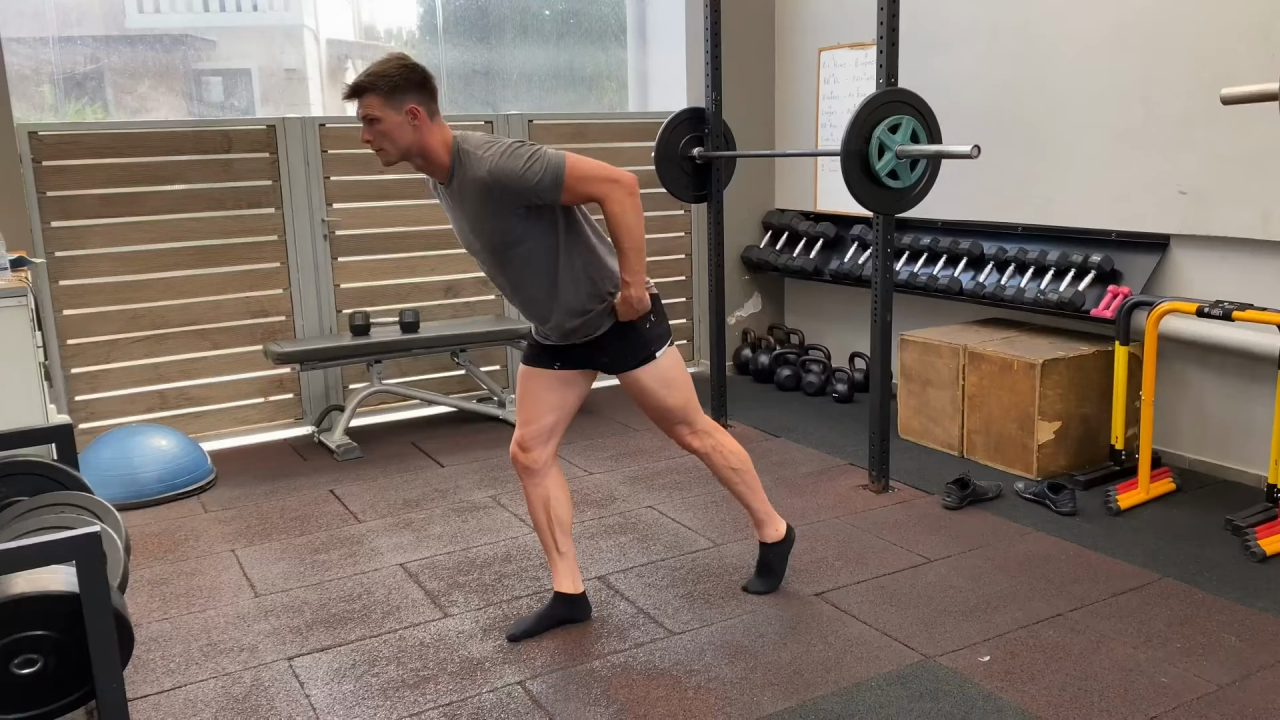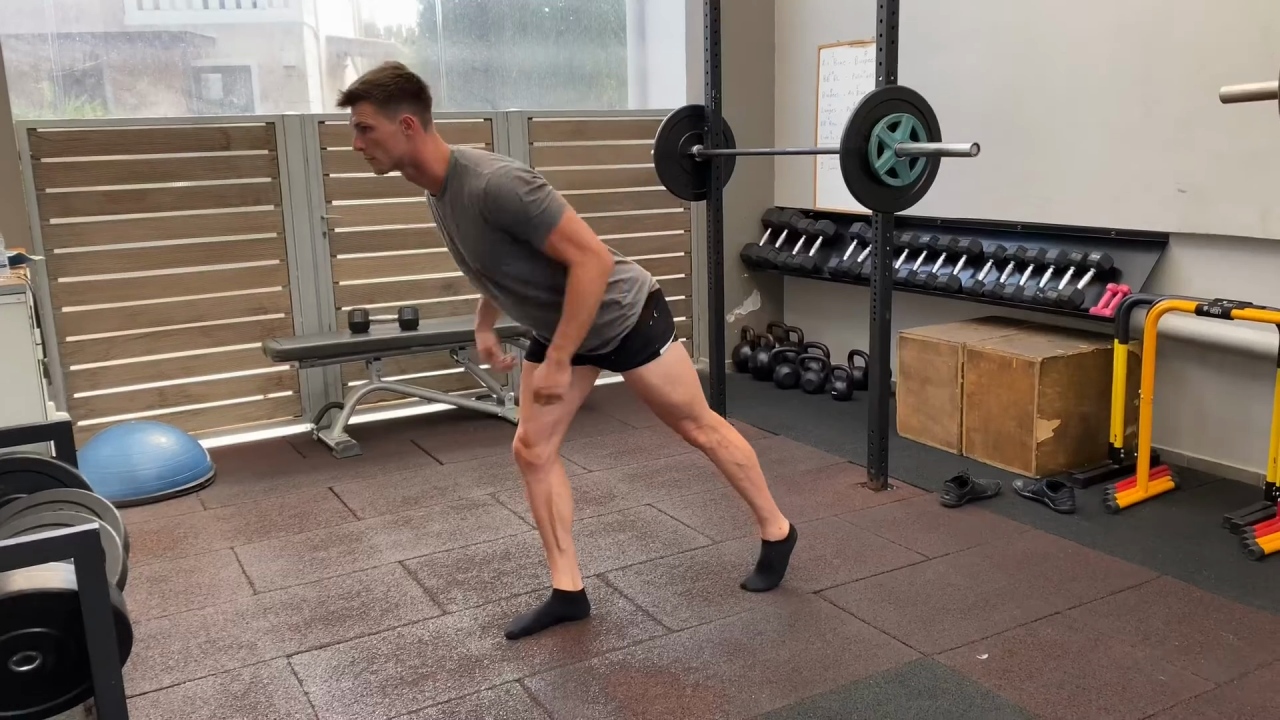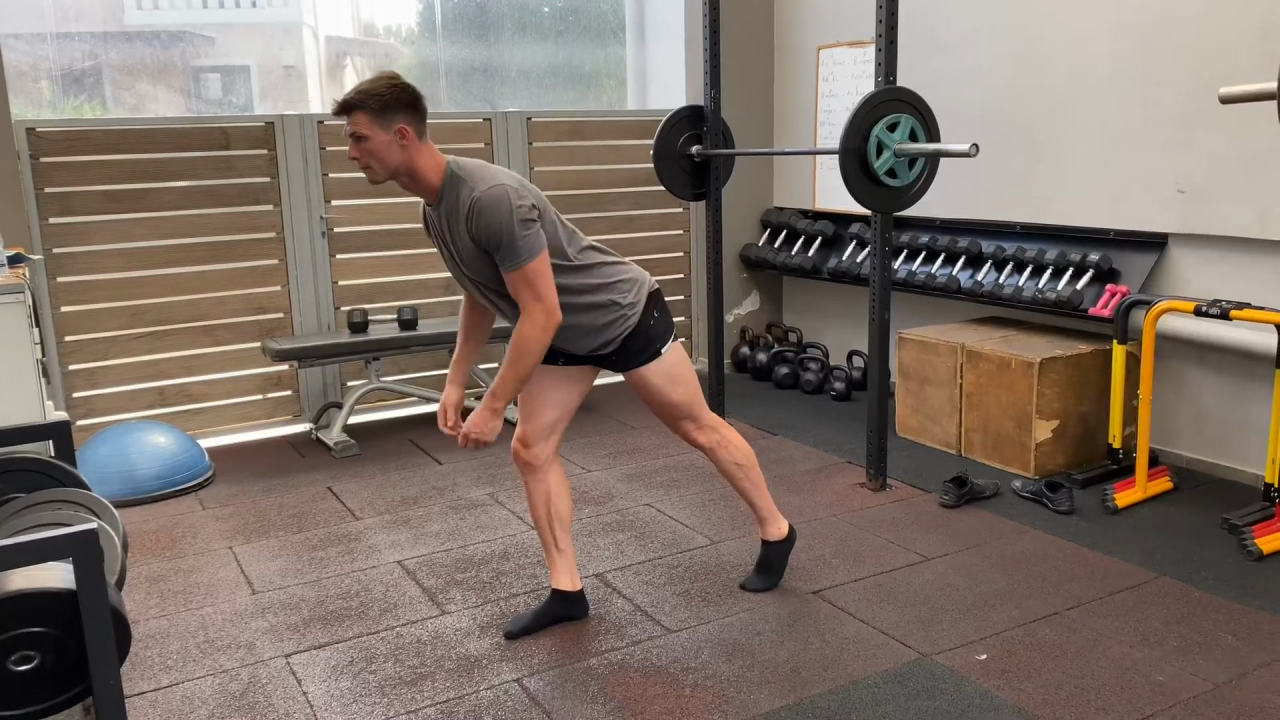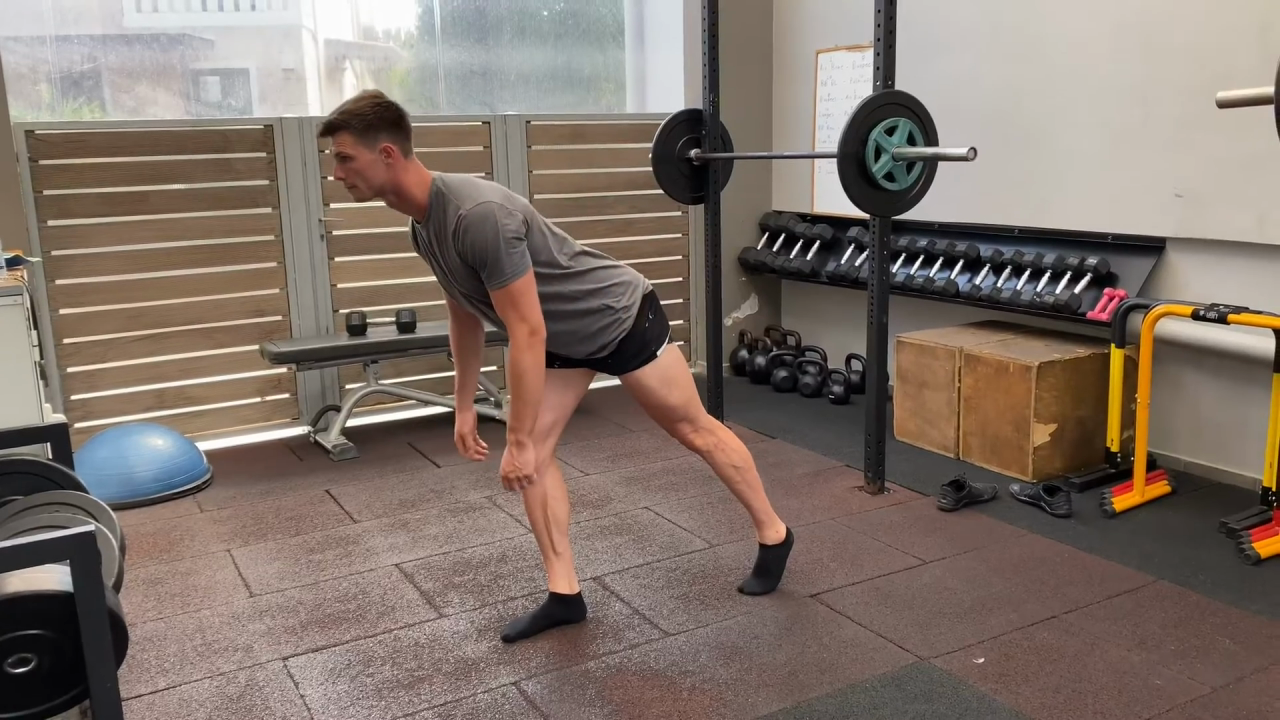
dt=0.4s
person 1, frame 1
left shoulder: (498, 165)
right shoulder: (440, 178)
left elbow: (618, 185)
left wrist: (634, 284)
left hip: (616, 317)
right hip: (557, 330)
left knee: (692, 431)
right knee: (529, 452)
left ankle: (774, 532)
right ankle: (568, 593)
person 1, frame 2
left shoulder: (495, 184)
right shoulder: (437, 193)
left elbow: (590, 258)
left wrist: (557, 365)
right wrist: (484, 325)
left hip: (623, 314)
right hip: (556, 324)
left knee: (698, 428)
right knee: (532, 449)
left ankle: (777, 531)
right ankle: (567, 590)
person 1, frame 3
left shoulder: (493, 199)
right shoulder: (433, 208)
left elbow: (543, 314)
right elbow: (481, 294)
left wrist: (491, 409)
right wrist: (454, 382)
left hip: (625, 315)
right hip: (566, 333)
left knee: (698, 428)
right knee: (531, 450)
left ankle: (776, 531)
right ankle: (566, 590)
person 1, frame 4
left shoulder: (479, 216)
right shoulder: (422, 224)
left elbow: (528, 334)
right elbow: (465, 314)
left wrist: (517, 441)
right wrist: (464, 407)
left hip: (619, 317)
right hip: (563, 337)
left knee: (695, 430)
right knee: (535, 456)
left ankle: (773, 534)
right ankle: (564, 594)
